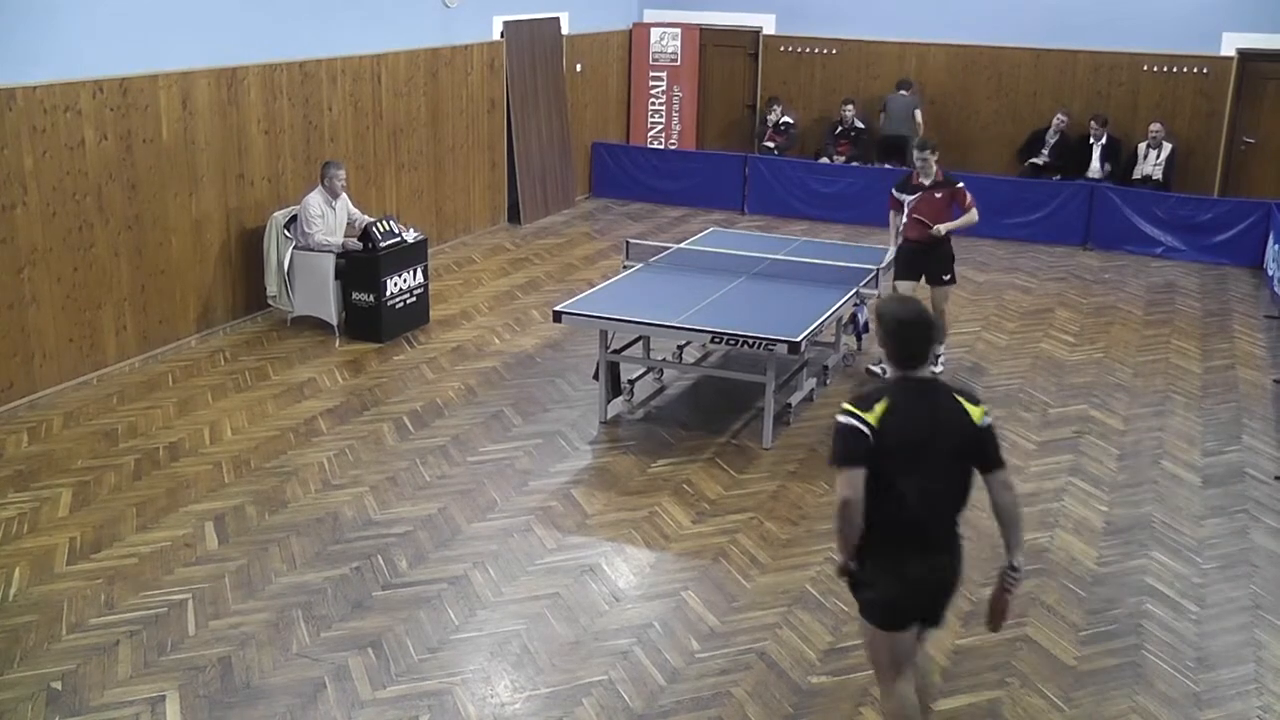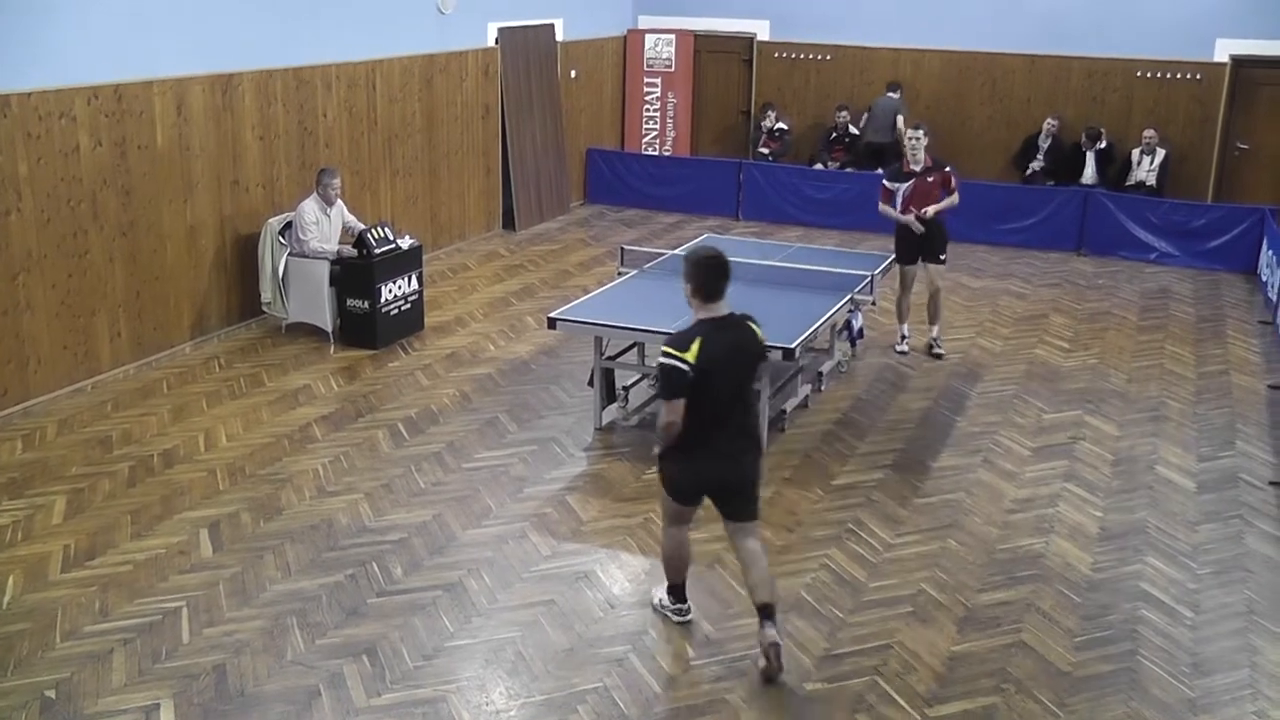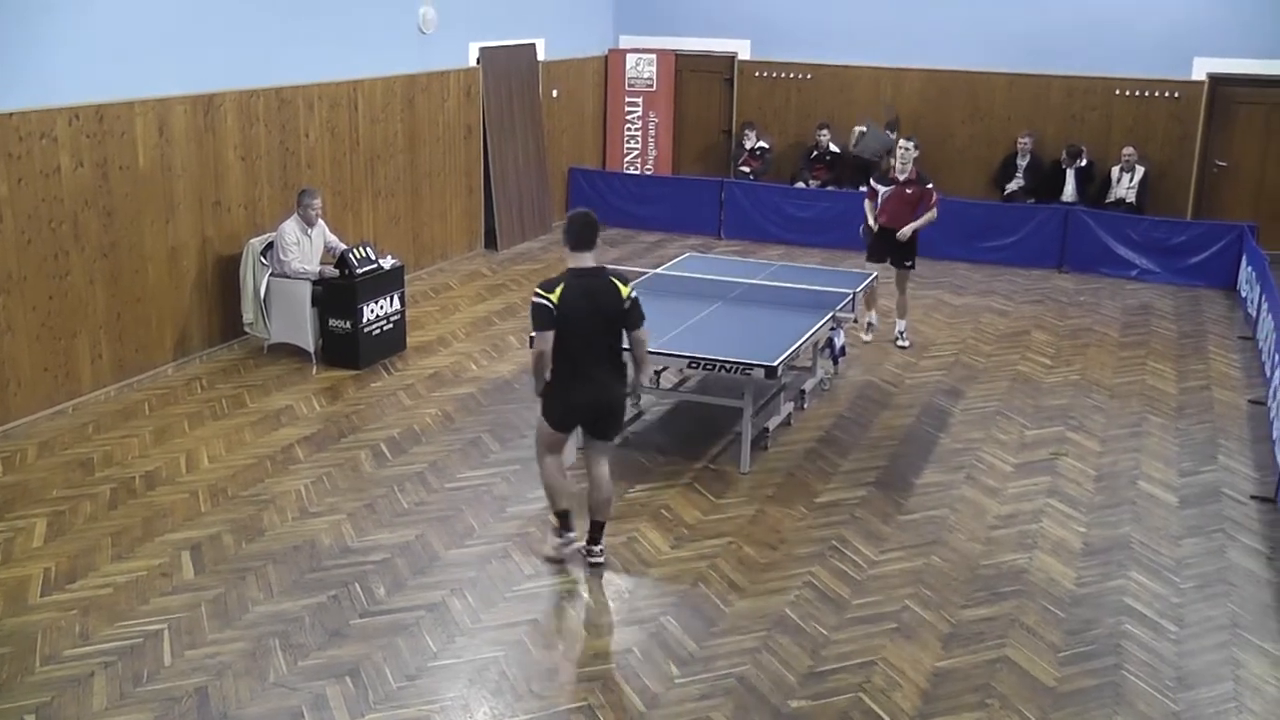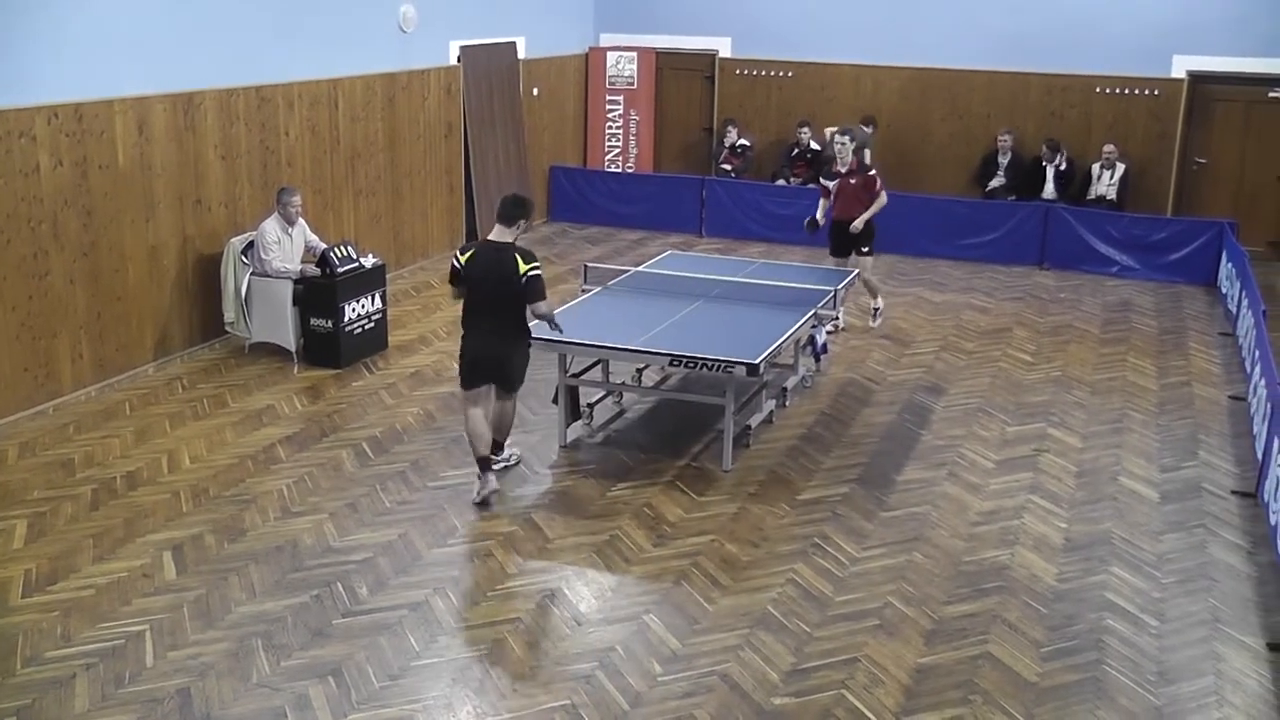
dt=0.7s
person 1, frame 1
left shoulder: (862, 412)
right shoulder: (967, 409)
left elbow: (850, 497)
right elbow: (1001, 486)
left wrist: (846, 549)
right wrist: (1012, 554)
left hip: (887, 561)
right hip: (943, 562)
left knee: (895, 678)
right knee: (905, 649)
person 1, frame 2
left shoulder: (680, 347)
right shoulder: (751, 331)
left elbow: (672, 419)
left wrist: (664, 450)
left hip: (695, 460)
right hip: (743, 455)
left knee: (676, 525)
right knee: (748, 541)
left ankle: (677, 601)
right ankle: (768, 627)
person 1, frame 3
left shoulder: (550, 292)
right shoulder: (619, 286)
left elbow: (542, 349)
right elbow: (639, 340)
left wrist: (539, 382)
right wrist: (638, 376)
left hip: (566, 392)
right hip: (610, 390)
left knee: (547, 455)
right knee: (599, 463)
left ankle: (564, 530)
right ankle: (595, 544)
person 1, frame 4
left shoulder: (465, 255)
right shoulder: (525, 261)
left elbow: (458, 293)
right elbow: (541, 309)
right wrist: (552, 319)
left hip: (475, 343)
right hip: (512, 344)
left knee: (475, 407)
right knee: (505, 397)
left ankle: (485, 472)
right ankle: (497, 454)
person 2, frame 1
left shoulder: (952, 185)
right shoulder: (903, 184)
left elbow: (973, 216)
right elbow: (894, 213)
left wrist: (946, 227)
right wrist: (894, 243)
left hip: (938, 250)
right hip: (909, 247)
left knee: (939, 308)
left ankle: (938, 353)
right ankle: (886, 362)
person 2, frame 2
left shoulder: (940, 169)
right shoulder: (895, 174)
left elbow: (954, 197)
right elbow: (883, 206)
left wrist: (935, 208)
right wrist: (903, 219)
left hip: (934, 231)
right hip: (907, 232)
left knee: (935, 287)
right knee: (905, 288)
left ankle: (934, 336)
right ankle: (903, 334)
person 2, frame 3
left shoulder: (922, 183)
right shoulder: (881, 177)
left elbow: (932, 213)
right elbow: (869, 200)
left wrist: (912, 227)
right wrist: (870, 219)
left hip: (904, 237)
right hip: (880, 233)
left knee: (901, 286)
left ankle: (901, 330)
right ankle: (871, 321)
person 2, frame 4
left shoulder: (865, 171)
right shoulder: (828, 173)
left elbow: (882, 198)
left wrist: (863, 218)
right wrist: (820, 214)
left hip: (861, 227)
right hip: (838, 226)
left knee: (864, 275)
left ankle: (877, 302)
right ankle: (838, 316)
